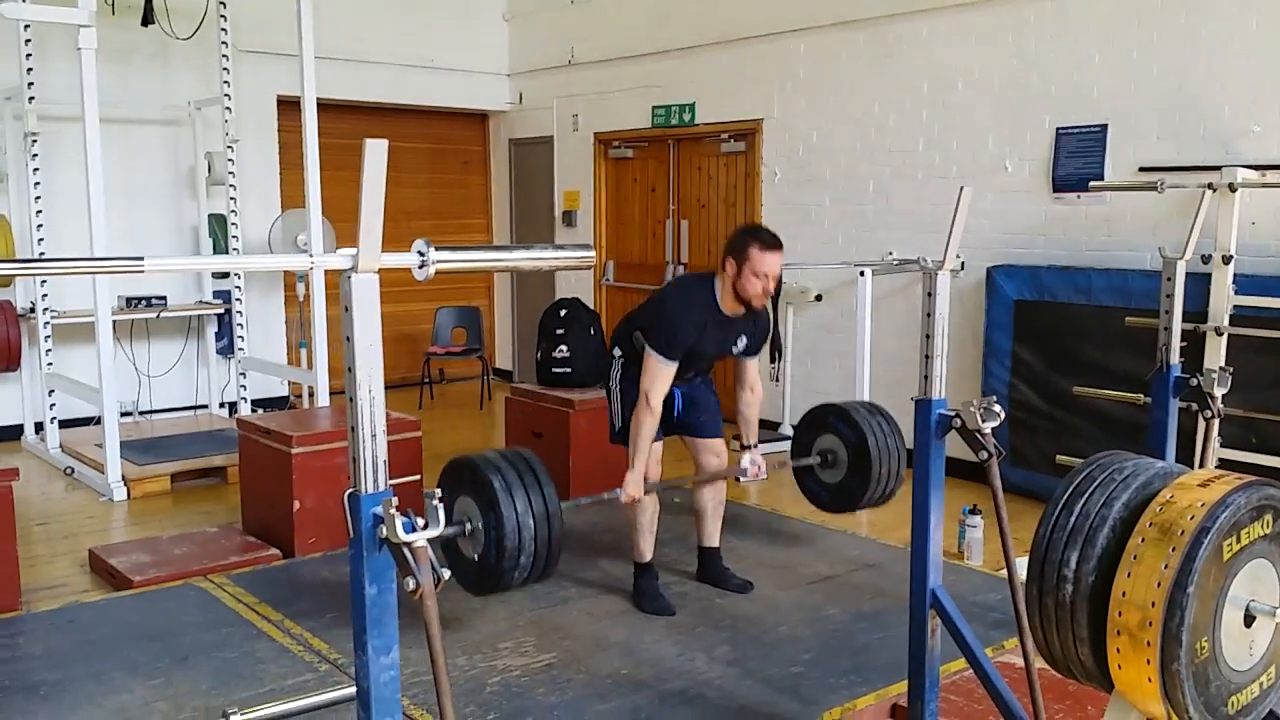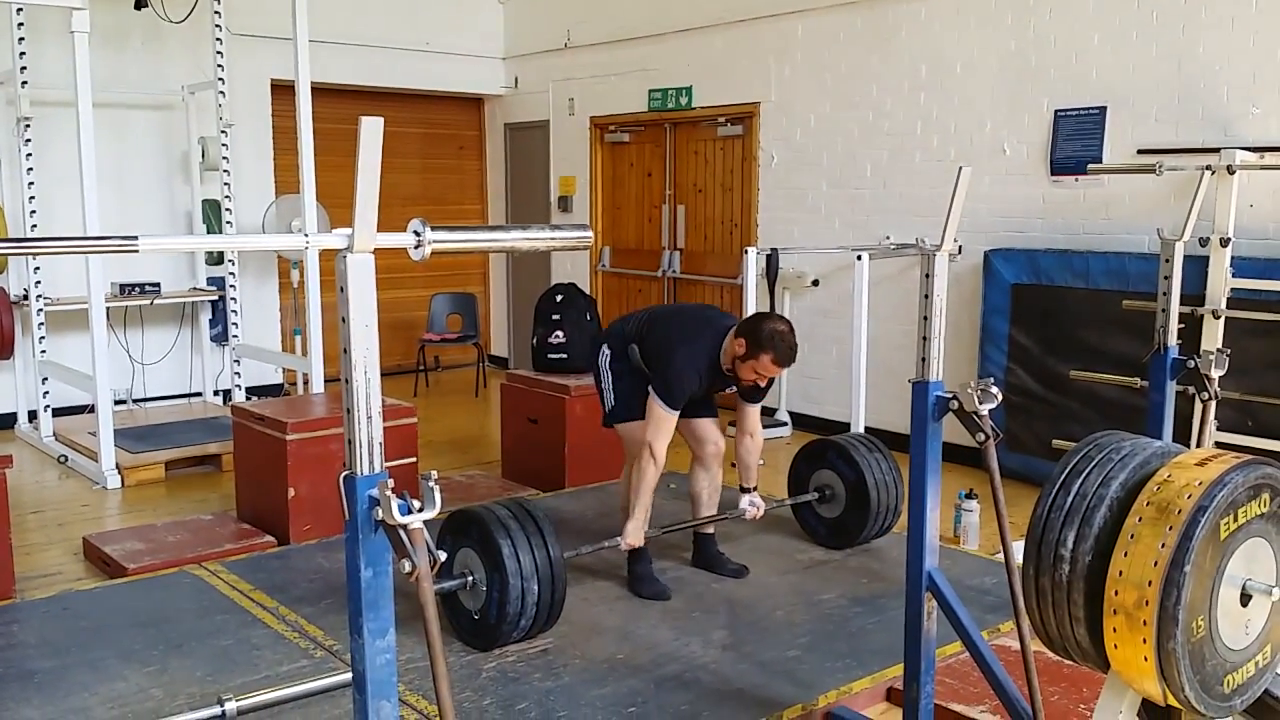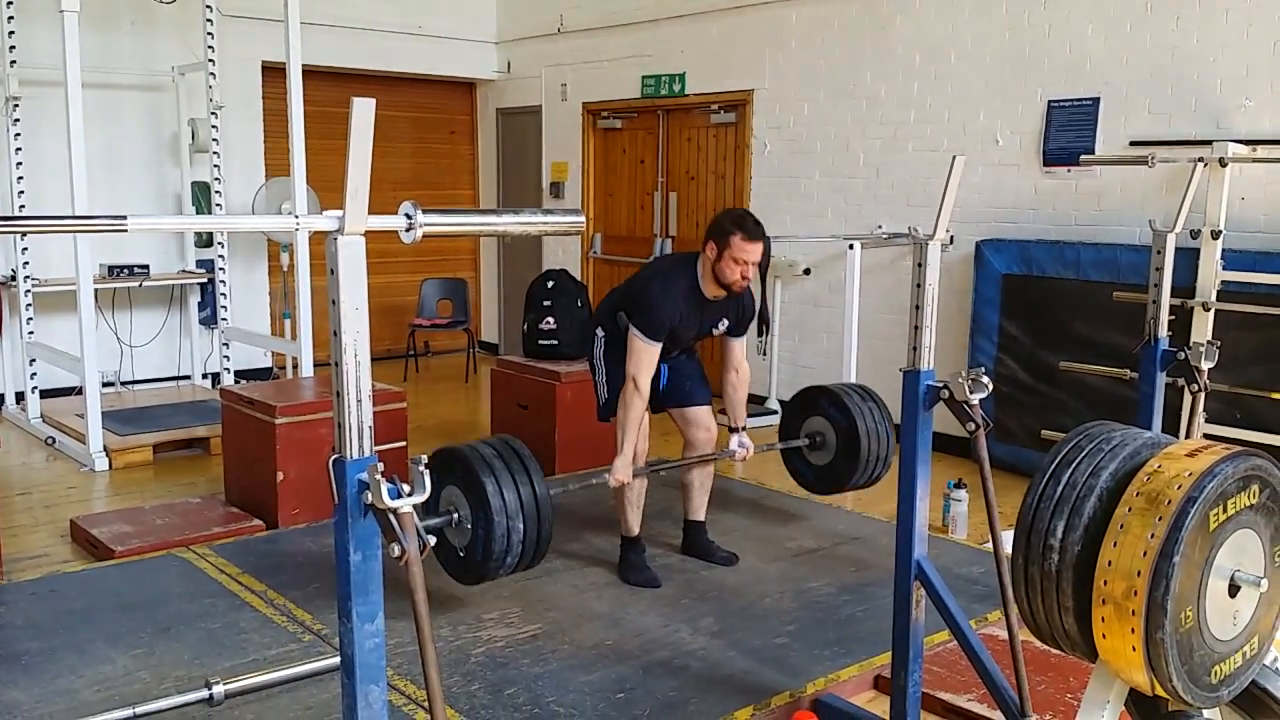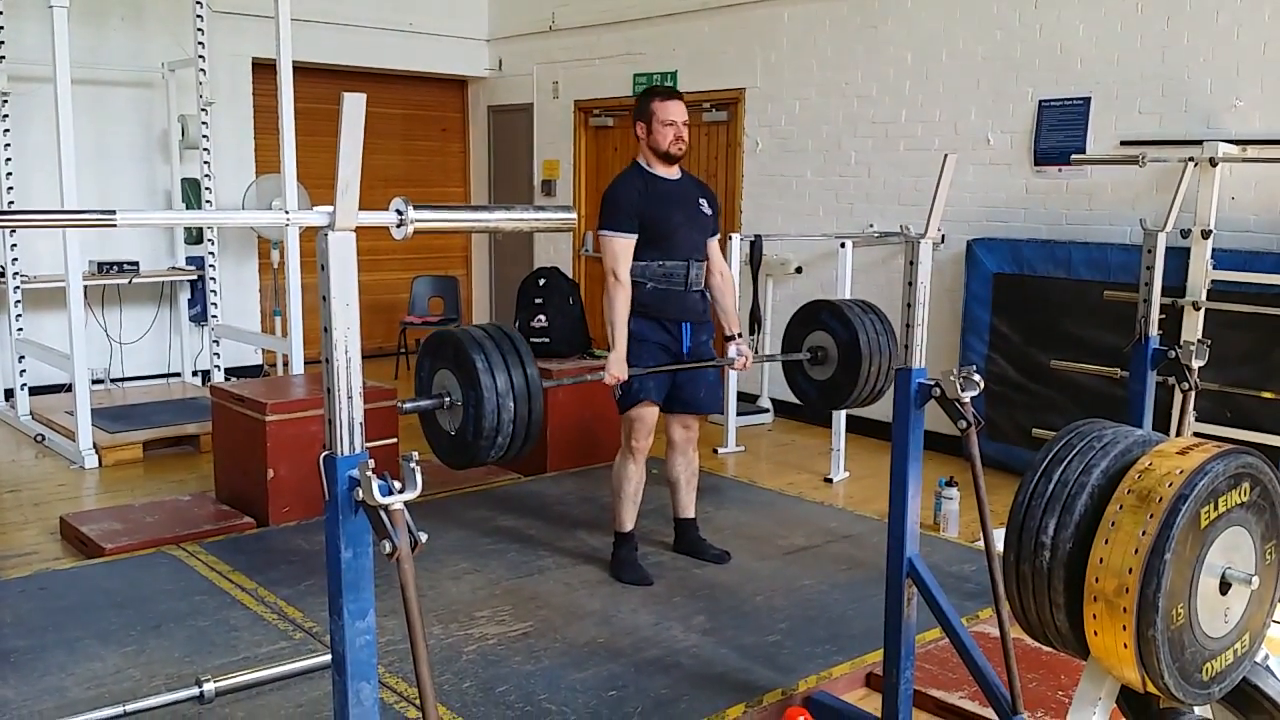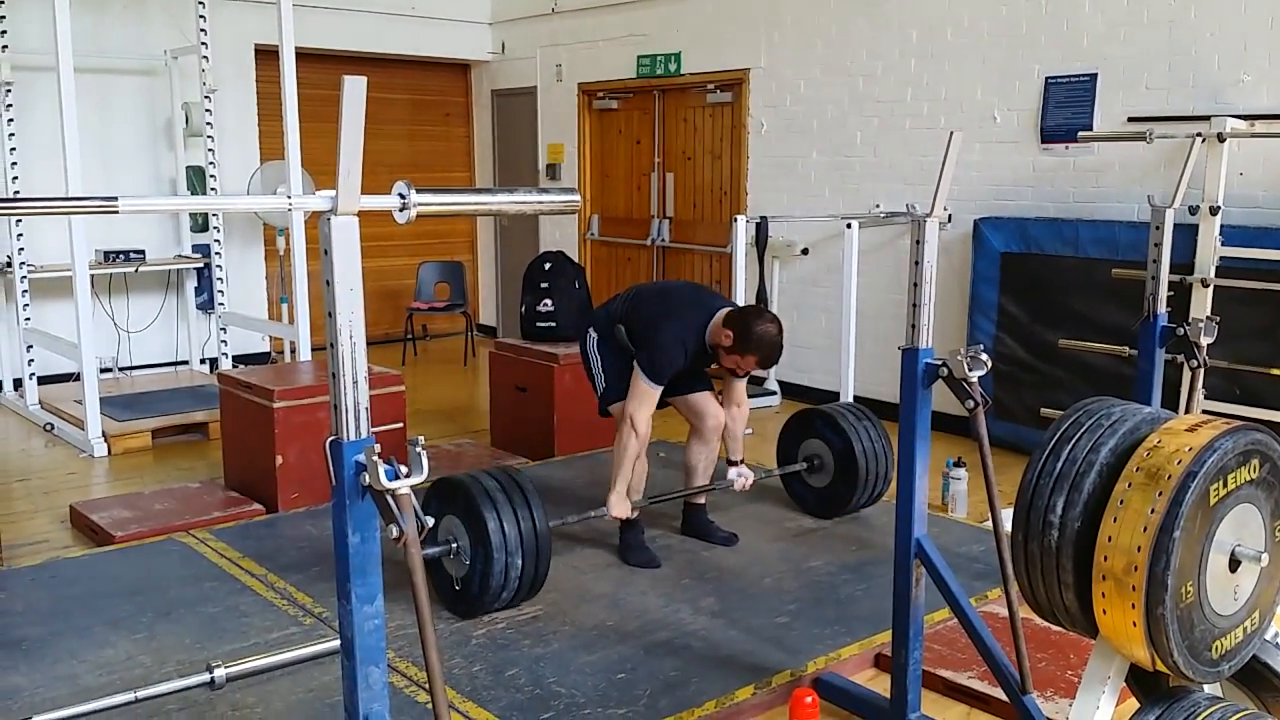
dt=1s
person 1, frame 1
left shoulder: (757, 320)
right shoulder: (683, 307)
left elbow: (749, 386)
right elbow: (651, 396)
left wrist: (750, 447)
right wrist: (636, 469)
left hip: (691, 373)
right hip: (634, 364)
left knee: (716, 459)
right knee: (650, 473)
left ankle: (710, 561)
right ankle: (644, 577)
person 1, frame 2
left shoulder: (758, 361)
right shoulder: (686, 359)
left elbow: (749, 430)
right elbow: (654, 444)
left wrist: (749, 491)
right wrist: (634, 521)
right hip: (624, 359)
left knee: (711, 448)
right knee: (643, 454)
left ankle: (704, 545)
right ankle: (638, 560)
person 1, frame 3
left shoulder: (740, 301)
right shoulder: (664, 291)
left elbow: (736, 367)
right elbow: (638, 380)
left wrist: (738, 429)
right wrist: (623, 456)
left hip: (674, 348)
right hip: (619, 343)
left knee: (704, 433)
right knee: (638, 445)
left ankle: (695, 535)
right ankle: (631, 550)
person 1, frame 4
left shoulder: (700, 193)
right shoulder: (627, 191)
left elbow: (717, 270)
right elbow: (617, 274)
left wrist: (734, 334)
right wrist: (618, 351)
left hip: (695, 330)
right hip: (645, 330)
left knee: (685, 436)
right knee: (639, 439)
left ankle: (686, 531)
right ankle: (624, 547)
person 1, frame 5
left shoulder: (744, 333)
right shoulder: (673, 339)
left elbow: (736, 404)
right elbow: (636, 418)
left wrist: (736, 463)
right wrist: (618, 493)
left hip: (665, 341)
right hip: (610, 340)
left knee: (711, 419)
right knee: (639, 430)
left ankle: (694, 514)
right ankle: (630, 530)
